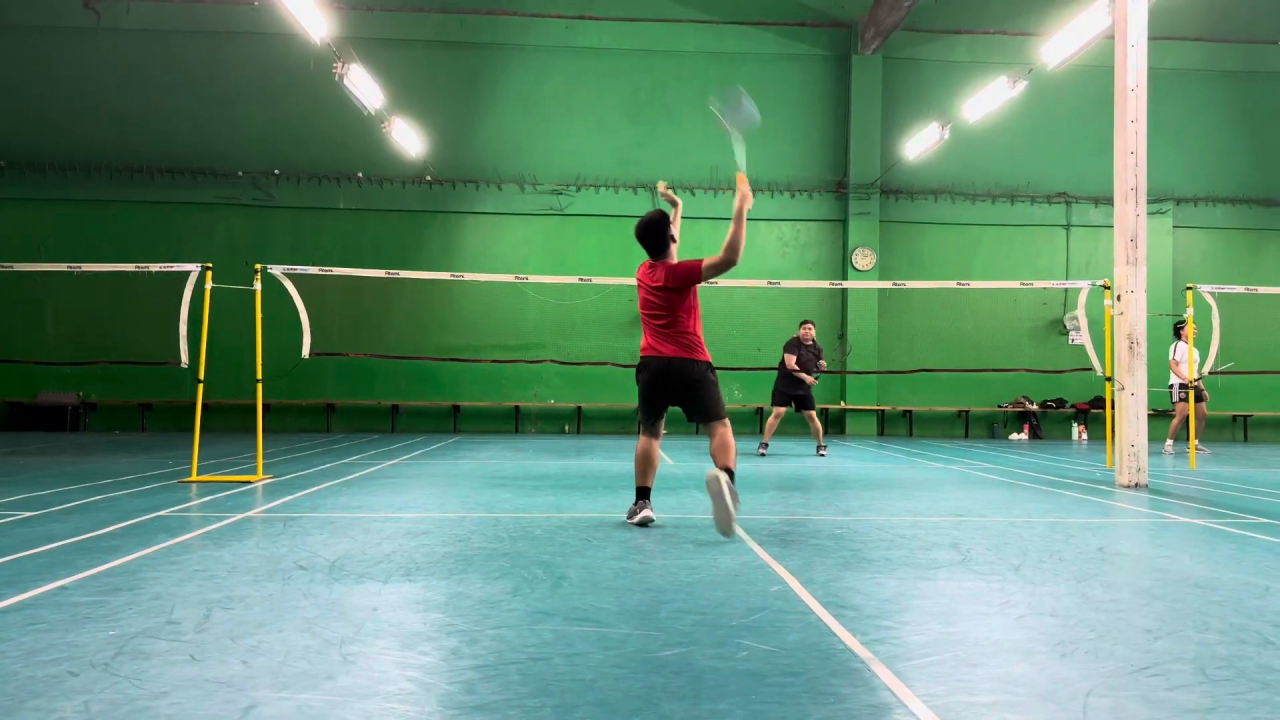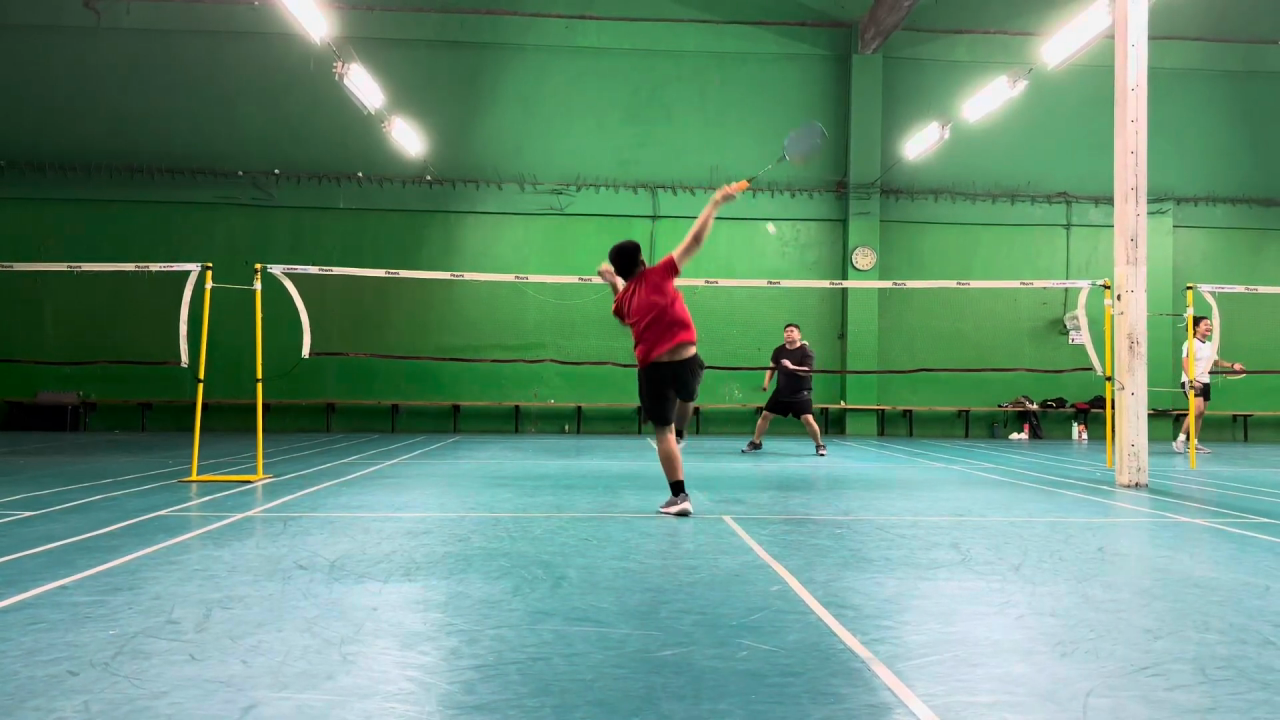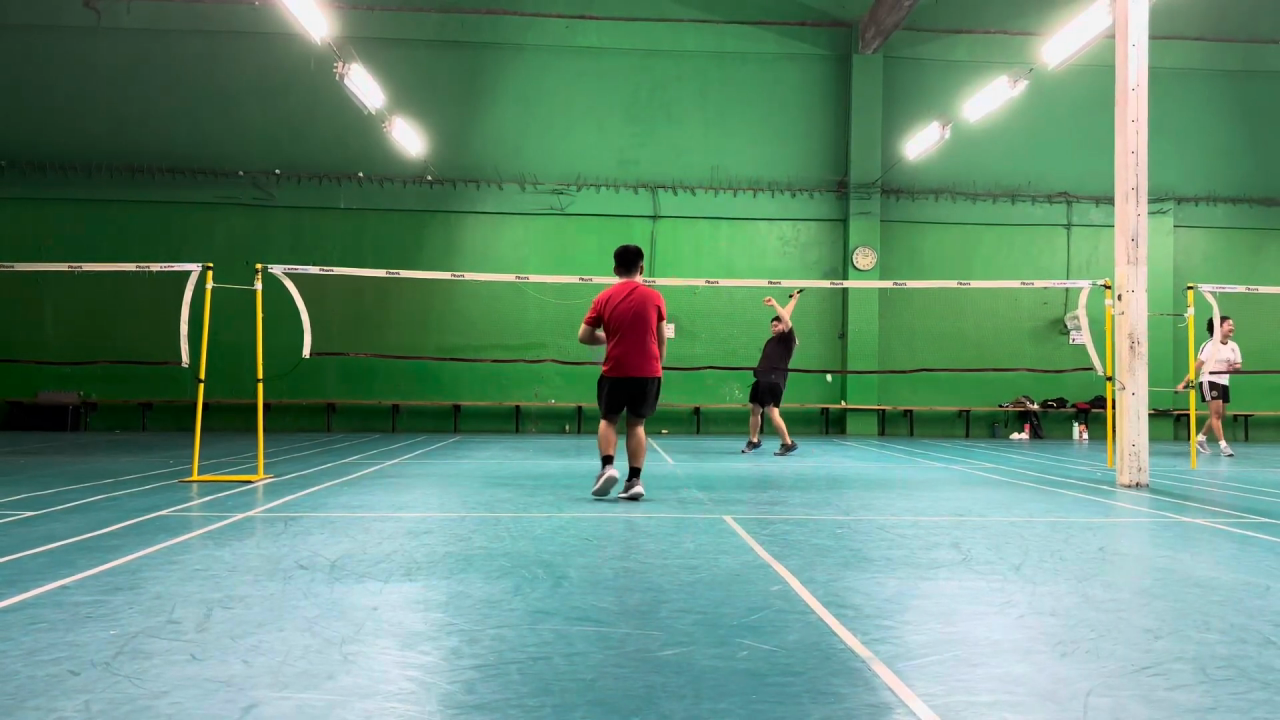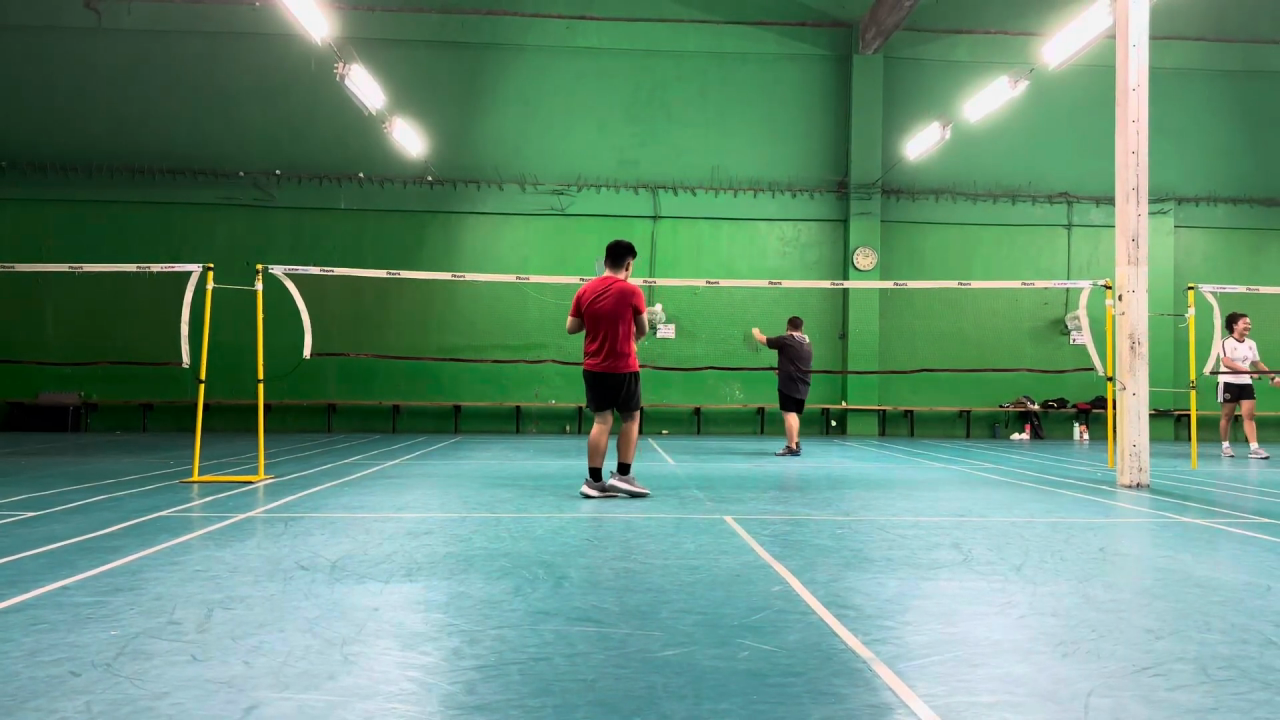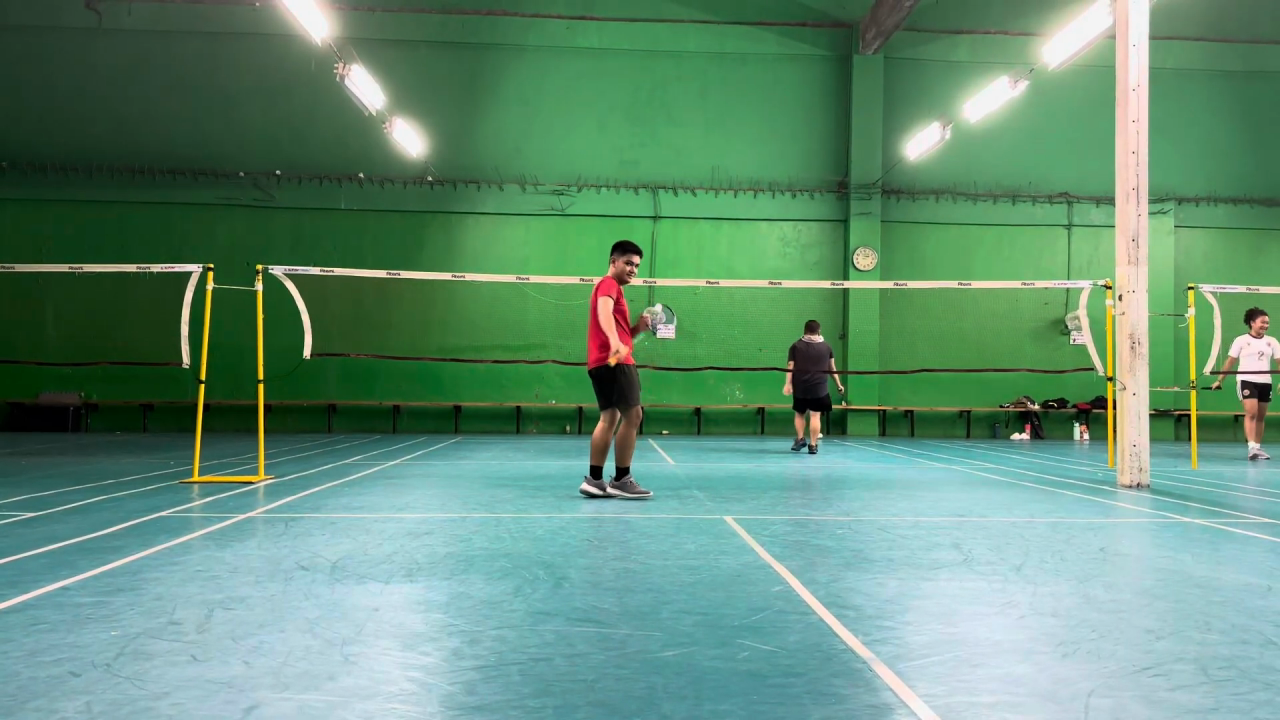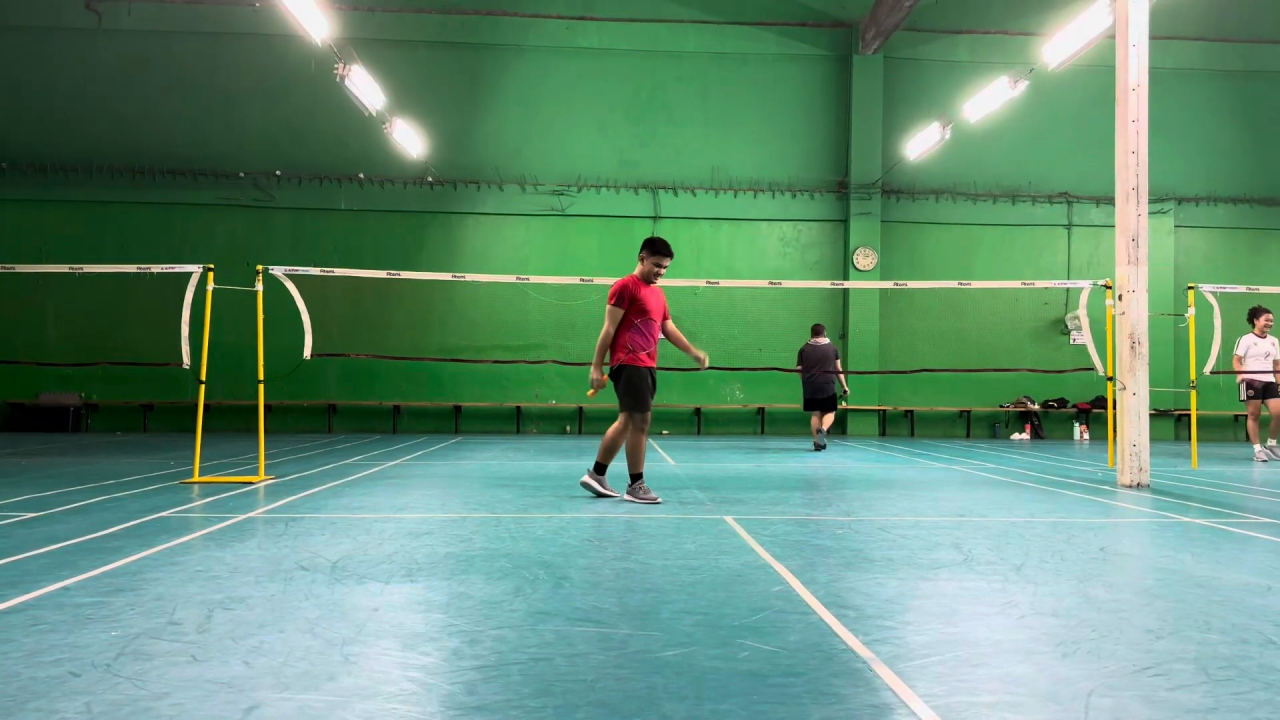
dt=0.5s
person 1, frame 1
left shoulder: (644, 272)
right shoulder: (679, 273)
left elbow: (662, 242)
right elbow: (729, 258)
left wrist: (675, 209)
right wrist: (741, 207)
left hip: (652, 364)
right hip: (690, 361)
left knee: (650, 434)
right knee: (720, 427)
left ankle: (641, 503)
right ankle: (724, 476)
person 1, frame 2
left shoulder: (622, 300)
right shoulder: (659, 274)
right elbow: (693, 240)
left wrist: (613, 279)
right wrist: (716, 201)
left hip: (653, 368)
right hip: (687, 360)
left knee: (663, 433)
right knee: (685, 401)
left ankle: (679, 496)
right ankle: (679, 437)
person 1, frame 3
left shoulder: (604, 298)
right shoulder: (654, 297)
left elbow: (584, 336)
right elbow: (661, 340)
right wrist: (657, 370)
left hip: (616, 372)
right hip: (649, 373)
left knee: (609, 421)
right knee: (636, 425)
left ankle: (607, 468)
right ankle: (634, 482)
person 1, frame 4
left shoulder: (585, 290)
right shoulder: (632, 292)
left elbow: (571, 327)
right elbow: (643, 330)
left hip: (593, 368)
right hip: (623, 368)
left knee: (602, 421)
right knee: (630, 419)
left ankle: (594, 482)
right ankle: (622, 475)
person 1, frame 5
left shoulder: (609, 288)
right shoulder: (609, 285)
right elbow: (605, 315)
left wrist: (638, 327)
right wrist: (615, 342)
left hip: (601, 364)
right hip: (614, 363)
left knee: (608, 419)
right knee: (632, 416)
left ankle: (594, 479)
right ankle: (621, 480)
person 1, frame 6
left shoulder: (657, 292)
right shoulder: (624, 287)
left elbow: (669, 330)
right elbow: (609, 329)
left wrist: (693, 351)
right wrist: (596, 367)
left hip: (646, 366)
right hip: (629, 366)
left knee: (626, 421)
right knee: (639, 421)
left ankle: (595, 475)
right ankle: (635, 485)
